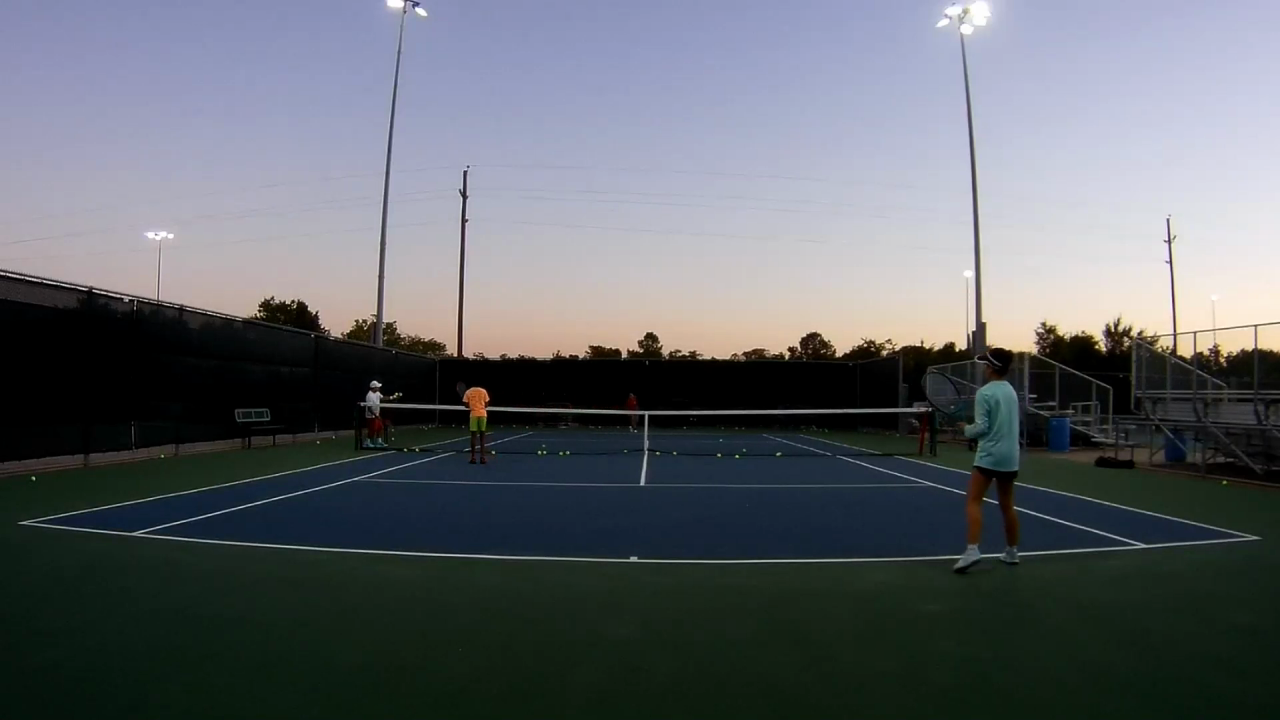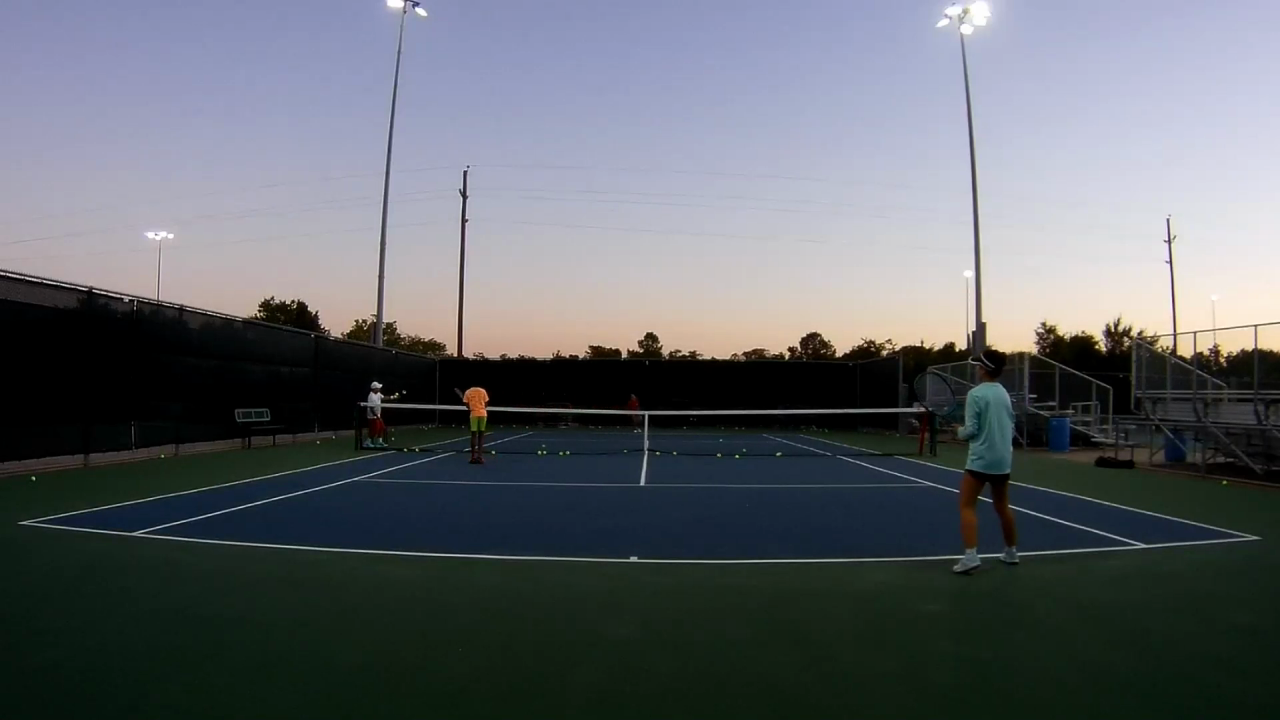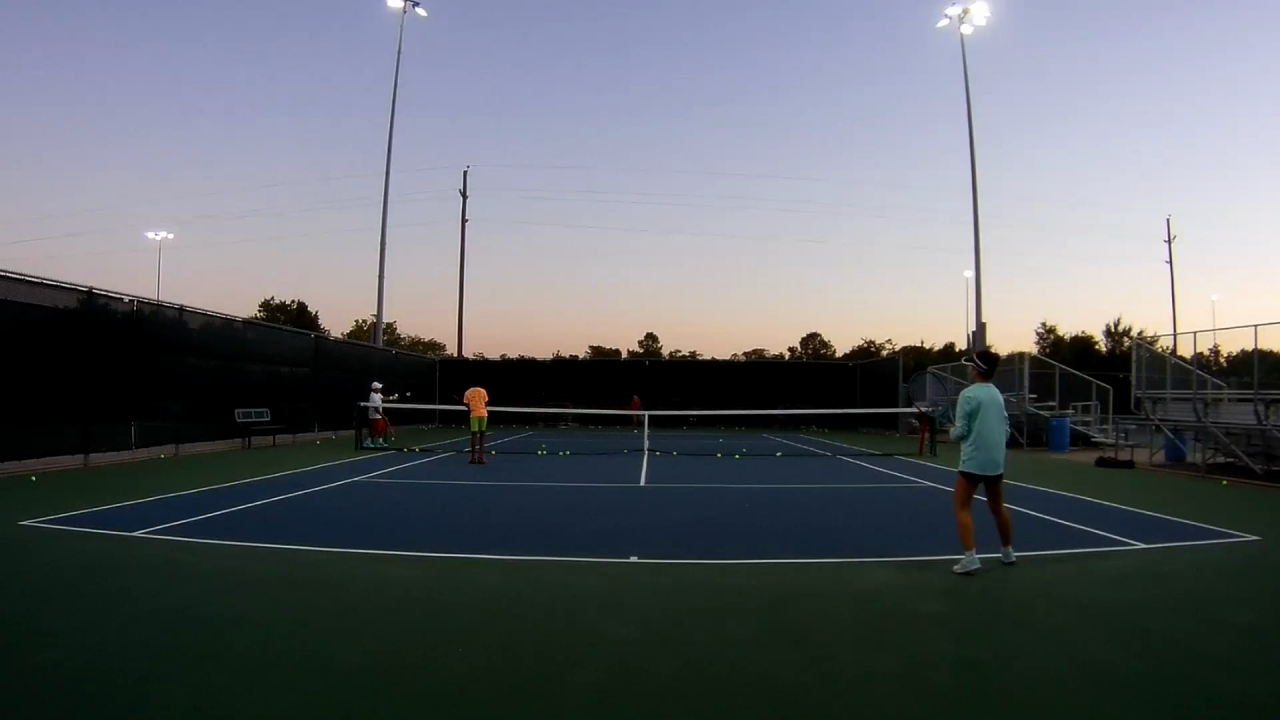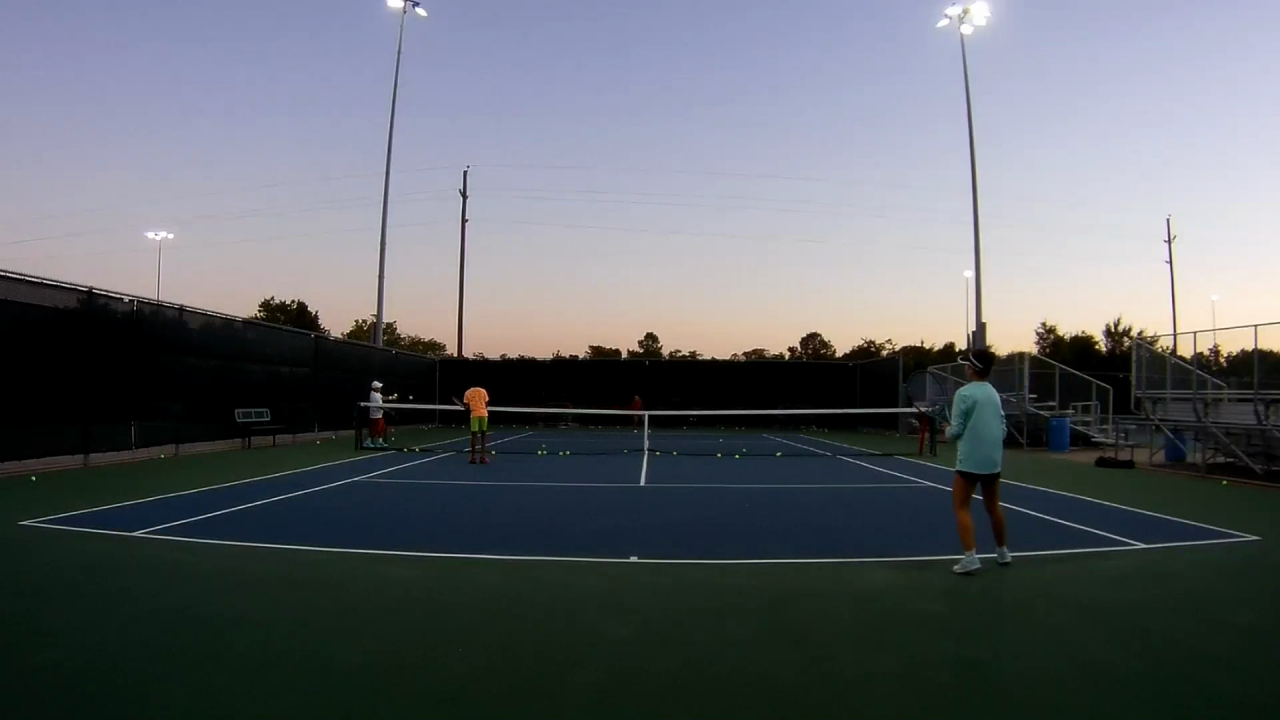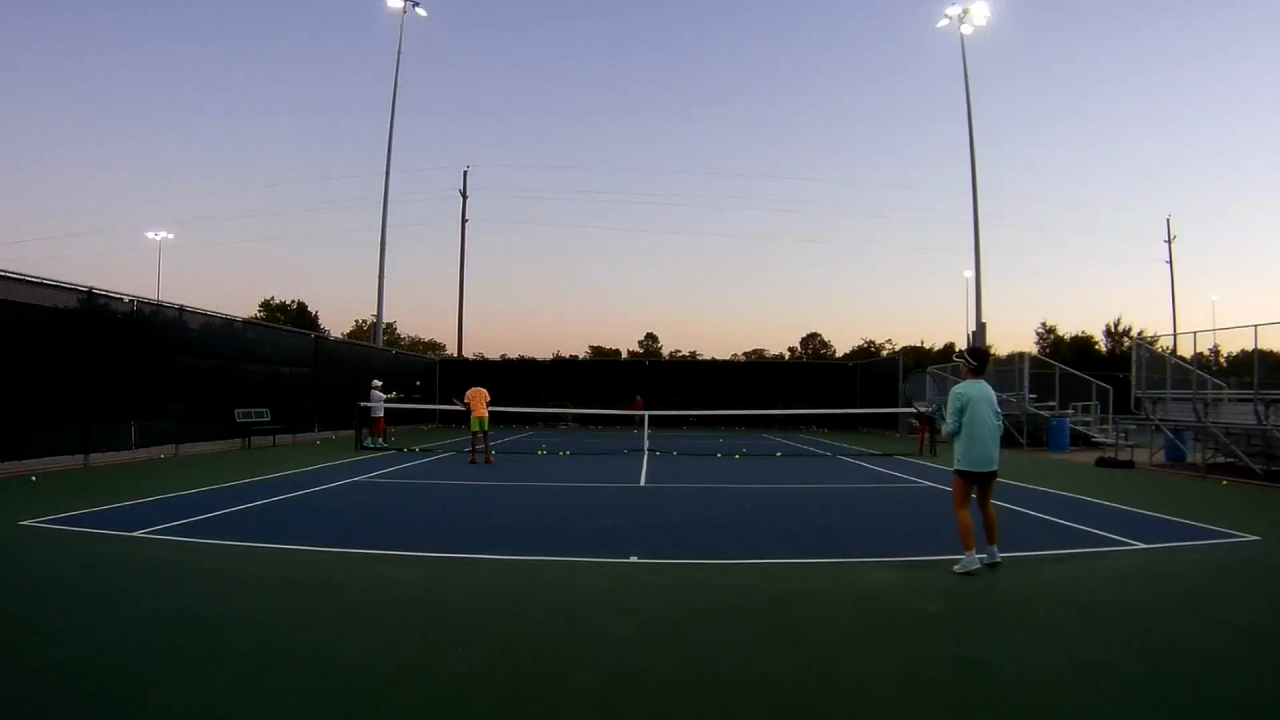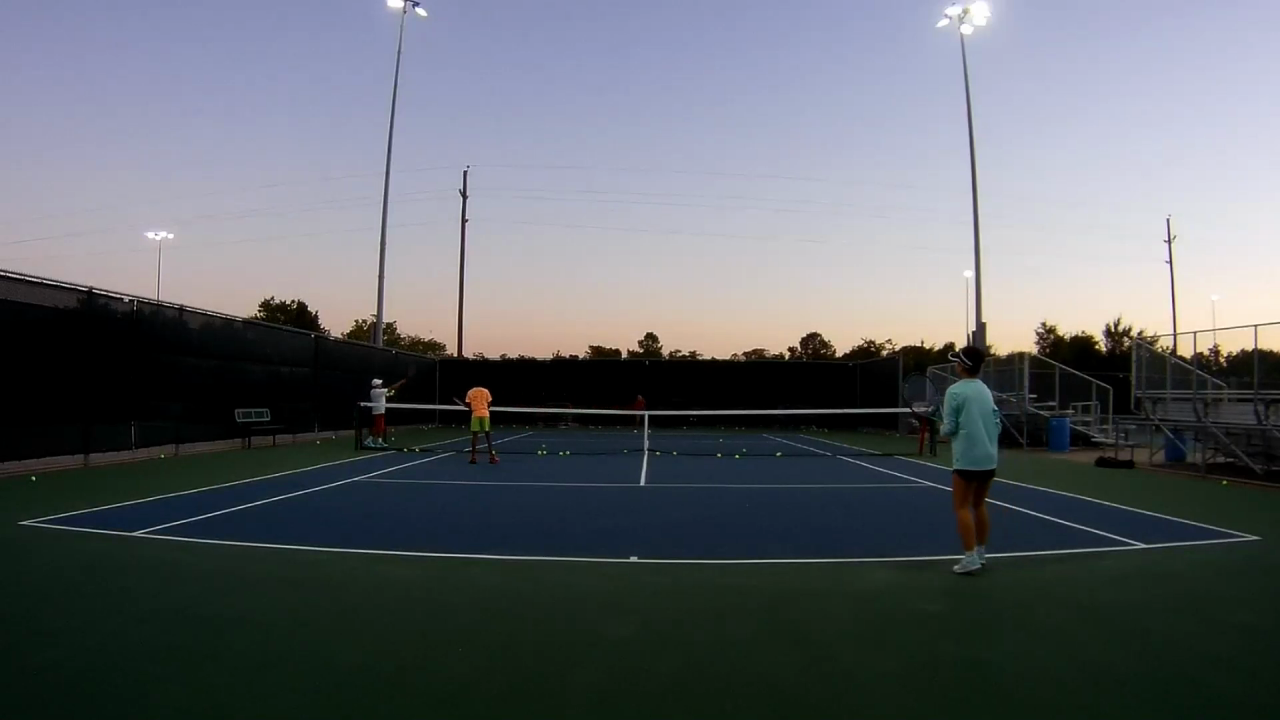
dt=0.1s
person 1, frame 1
left shoulder: (985, 392)
right shoulder: (1011, 391)
left elbow: (981, 427)
right elbow: (1014, 425)
left wrist: (966, 429)
left hip: (989, 456)
right hip: (1010, 457)
left knee: (973, 502)
right knee: (1007, 506)
left ankle: (972, 551)
right ankle: (1012, 551)
person 1, frame 2
left shoulder: (976, 394)
right shoulder: (1004, 394)
left elbow: (971, 430)
right elbow: (1010, 428)
left wrist: (959, 431)
left hip: (981, 459)
right hip: (1003, 459)
left knee: (966, 507)
right knee: (1002, 507)
left ankle: (971, 556)
right ankle: (1011, 551)
person 1, frame 3
left shoulder: (968, 395)
right shoulder: (997, 395)
left elbow: (960, 431)
right elbow: (1006, 430)
left wrist: (952, 432)
left hip: (973, 461)
right hip: (995, 461)
left knee: (962, 508)
right knee: (998, 508)
left ankle: (970, 558)
right ankle: (1007, 551)
person 1, frame 4
left shoulder: (964, 393)
right shoulder: (994, 394)
left elbow: (956, 430)
right elbow: (1002, 429)
left wrist: (947, 430)
left hip: (970, 459)
right hip: (993, 460)
left knee: (961, 508)
right knee: (993, 506)
left ankle: (970, 558)
right ankle: (1003, 552)
person 1, frame 5
left shoulder: (959, 391)
right shoulder: (990, 392)
left elbow: (952, 427)
right elbow: (999, 426)
left wrist: (944, 429)
left hip: (968, 458)
right hip: (990, 458)
left knee: (961, 507)
right knee: (986, 506)
left ankle: (970, 558)
right ankle: (992, 551)
person 1, frame 6
left shoulder: (955, 391)
right shoulder: (985, 390)
left elbow: (949, 428)
right elbow: (997, 424)
left wrist: (942, 429)
left hip: (967, 457)
right hip: (988, 457)
left knee: (962, 507)
right knee: (979, 505)
left ankle: (970, 558)
right ankle: (980, 551)
